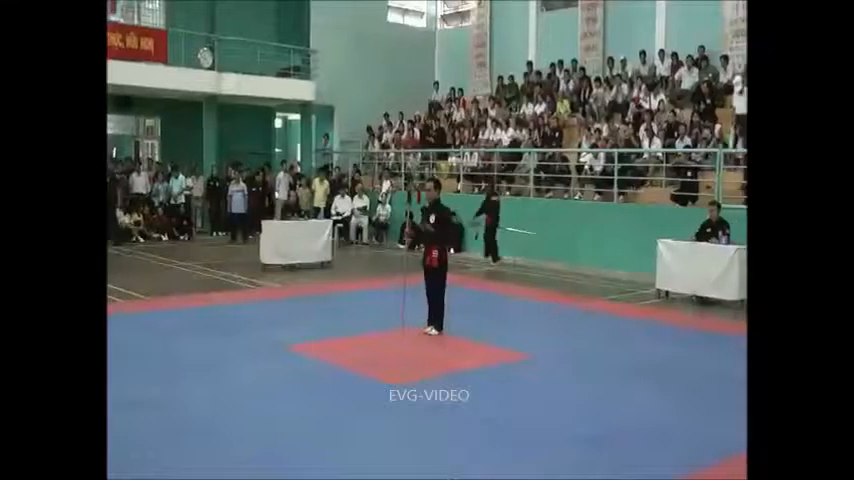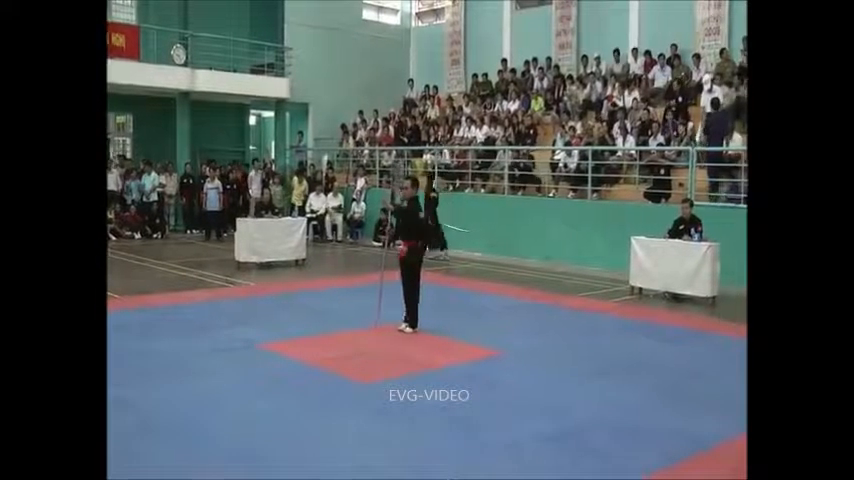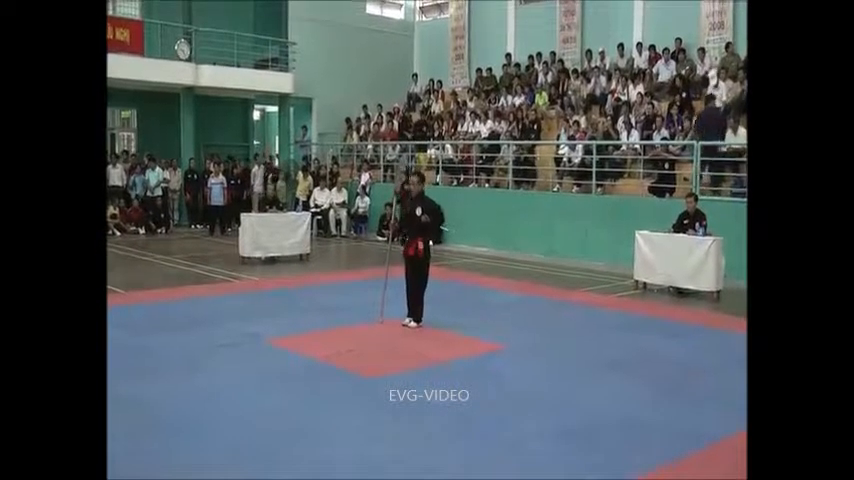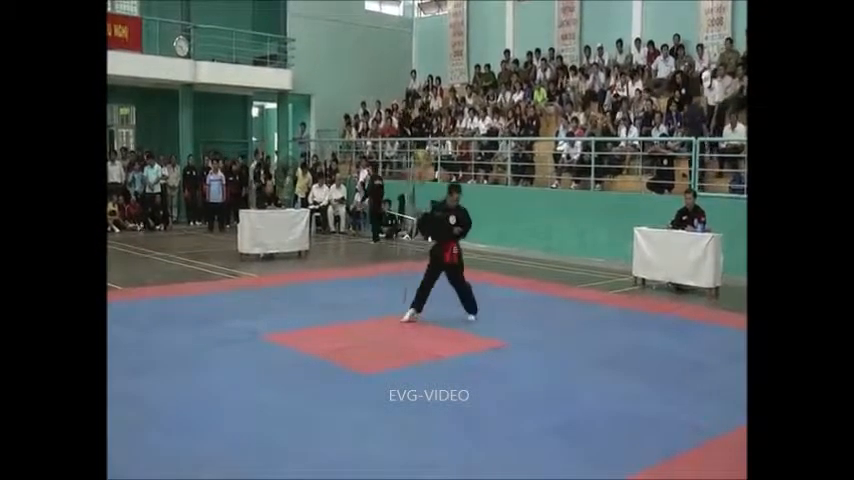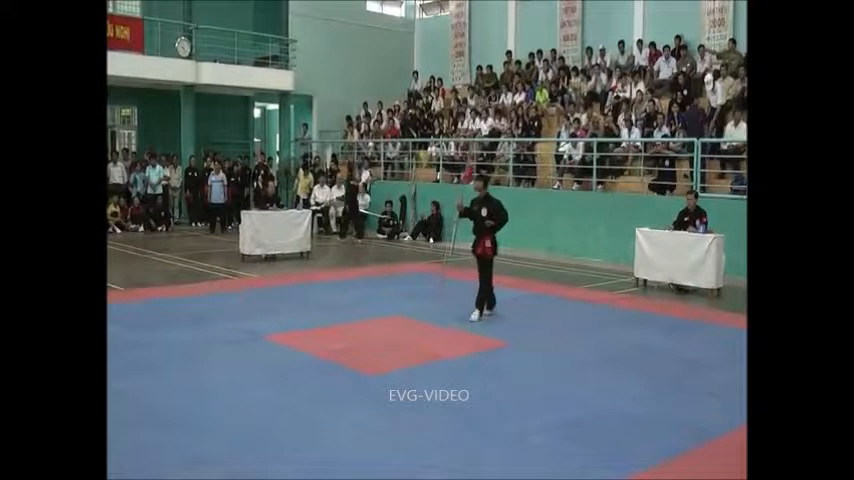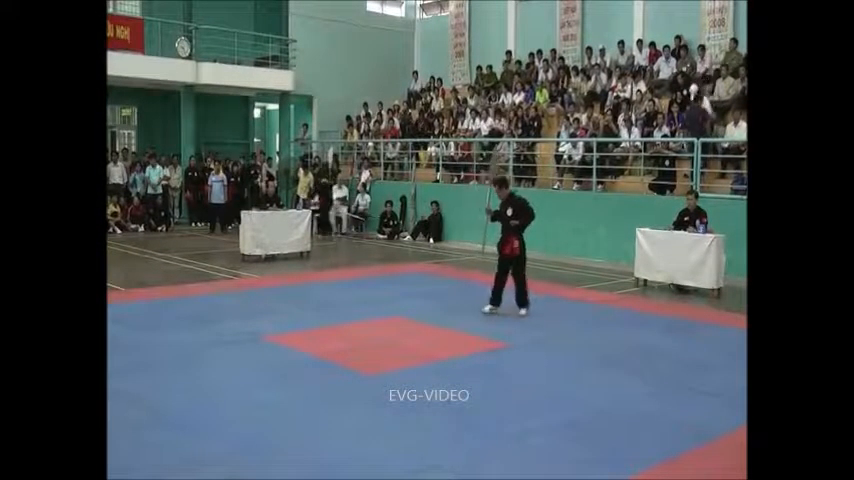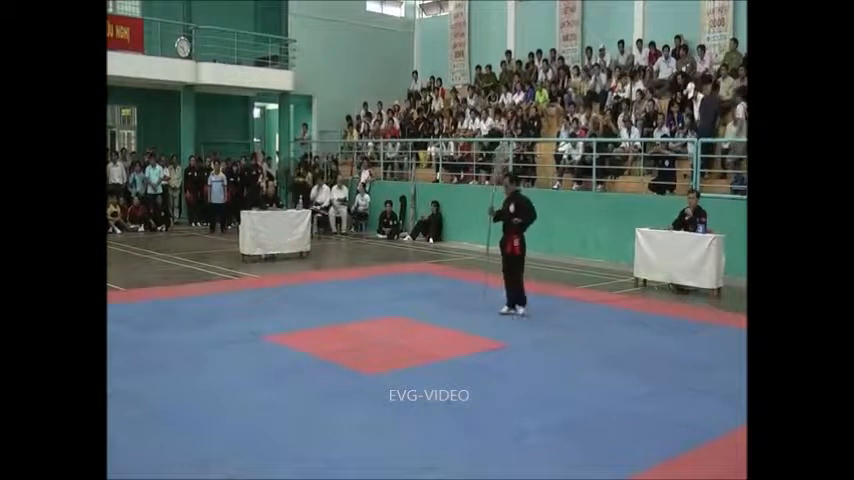
dt=0.7s
person 1, frame 1
left shoulder: (444, 211)
right shoulder: (427, 210)
left elbow: (447, 233)
left wrist: (431, 230)
right wrist: (413, 233)
left hip: (438, 253)
right hip: (428, 252)
left knee: (437, 289)
right knee: (430, 289)
left ankle: (437, 325)
right ankle: (431, 323)
person 1, frame 2
left shoulder: (414, 207)
right shoulder: (408, 207)
left wrist: (393, 208)
right wrist: (393, 233)
left hip: (413, 250)
right hip: (409, 248)
left knee: (411, 286)
right knee: (407, 286)
left ankle: (412, 323)
right ankle: (408, 320)
person 1, frame 3
left shoulder: (429, 204)
right shoulder: (408, 203)
left elbow: (440, 219)
left wrist: (428, 221)
right wrist: (398, 226)
left hip: (421, 246)
right hip: (410, 245)
left knee: (419, 283)
right knee: (410, 282)
left ankle: (417, 318)
right ankle: (411, 315)
person 1, frame 4
left shoulder: (461, 212)
right shoulder: (437, 208)
left elbow: (468, 226)
right elbow: (429, 221)
left wrist: (461, 231)
right wrist: (421, 218)
left hip: (453, 250)
right hip: (438, 248)
left knee: (459, 282)
right knee: (427, 281)
left ankle: (472, 310)
right ankle: (414, 311)
person 1, frame 5
left shoulder: (494, 203)
right shoulder: (475, 202)
left elbow: (504, 218)
left wrist: (494, 224)
right wrist: (462, 210)
left hip: (488, 242)
right hip: (478, 241)
left knee: (484, 277)
right knee: (485, 275)
left ankle: (478, 309)
right ankle: (490, 306)
person 1, frame 6
left shoulder: (519, 202)
right shoulder: (504, 203)
left elbow: (530, 215)
left wrist: (519, 223)
right wrist: (492, 214)
left hip: (516, 242)
right hip: (504, 241)
left knee: (518, 275)
right knee: (500, 273)
left ankle: (523, 306)
right ankle: (494, 304)
person 1, frame 7
left shoulder: (522, 200)
right shoulder: (507, 200)
left elbow: (532, 215)
left wrist: (521, 222)
right wrist: (495, 214)
left hip: (516, 240)
right hip: (506, 239)
left knee: (516, 274)
right knee: (507, 273)
left ankle: (521, 304)
right ankle: (510, 305)
